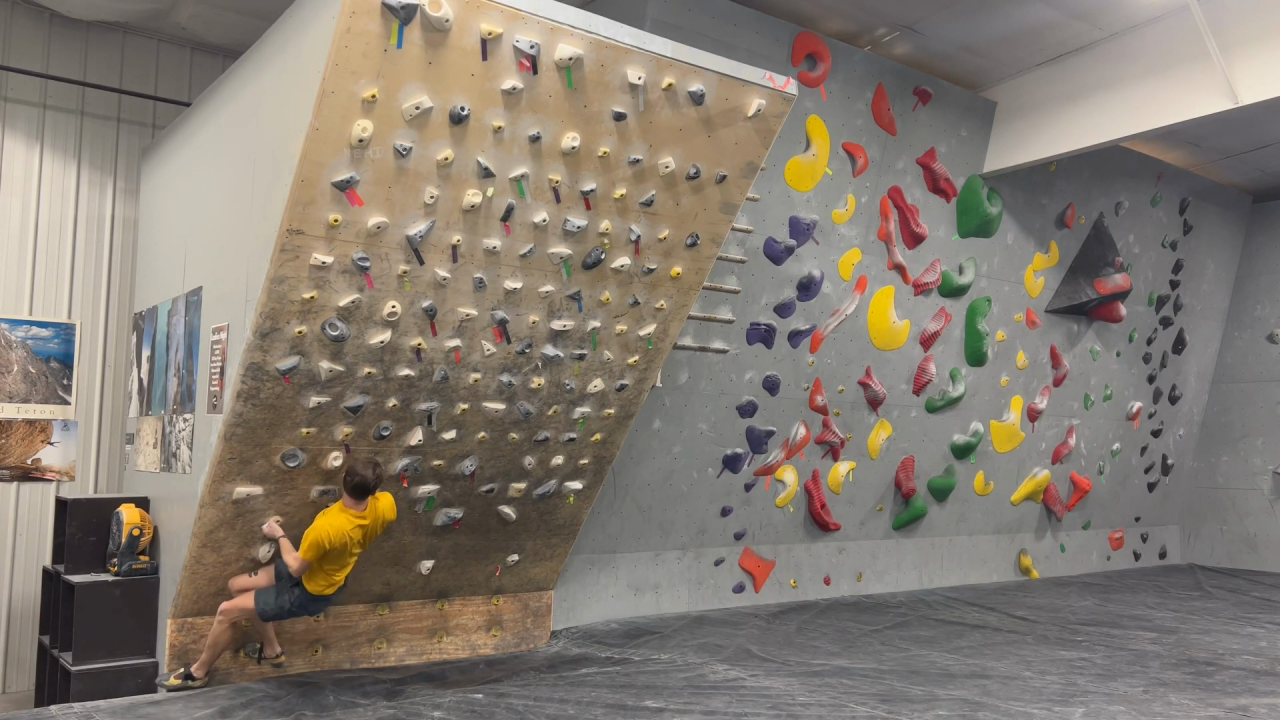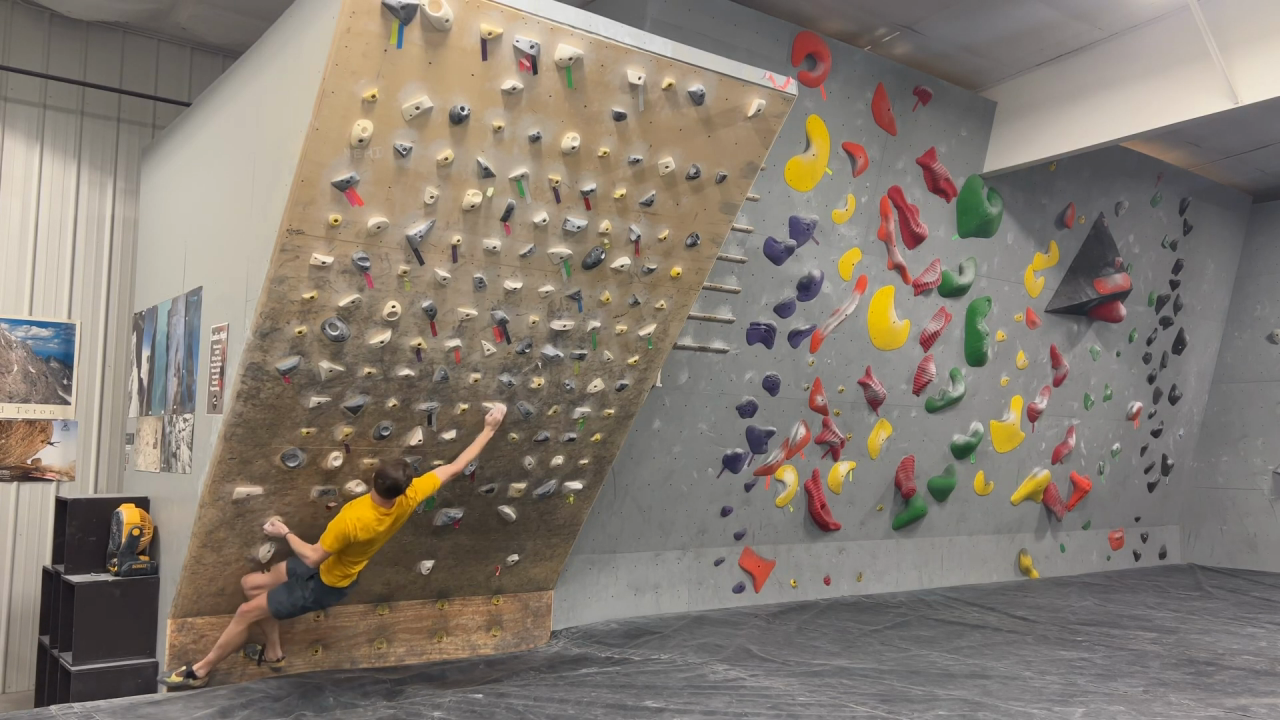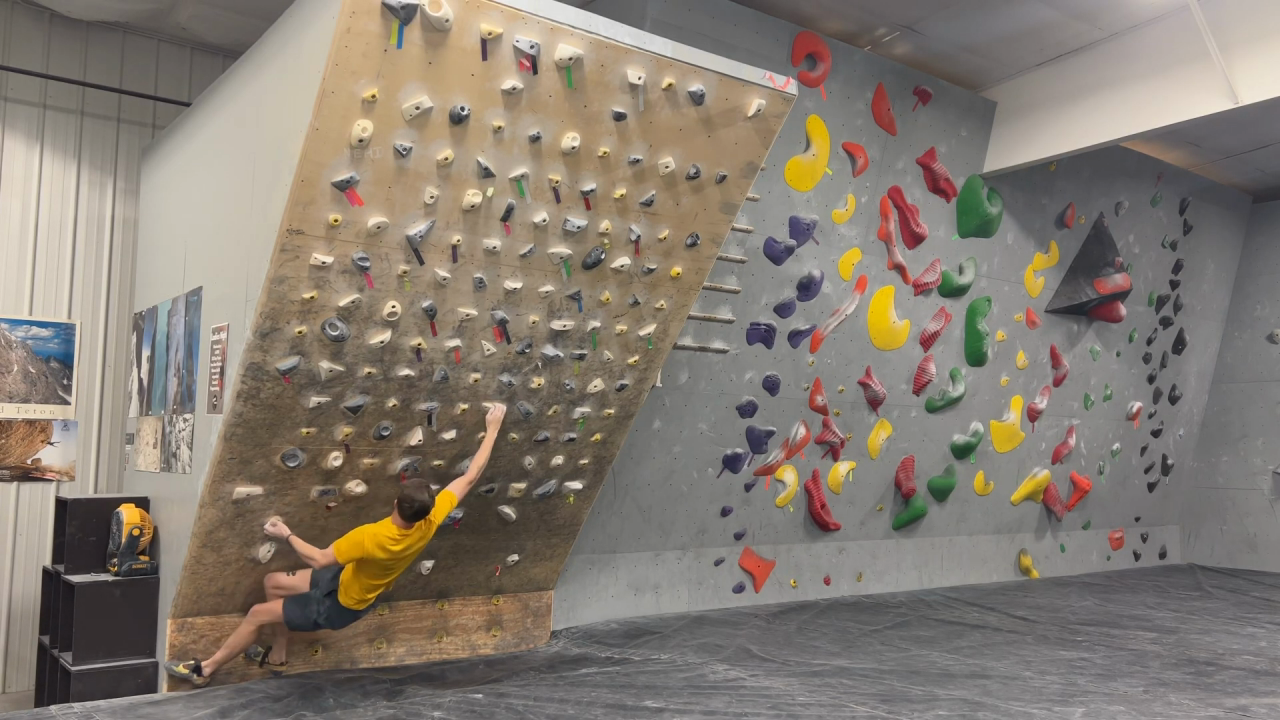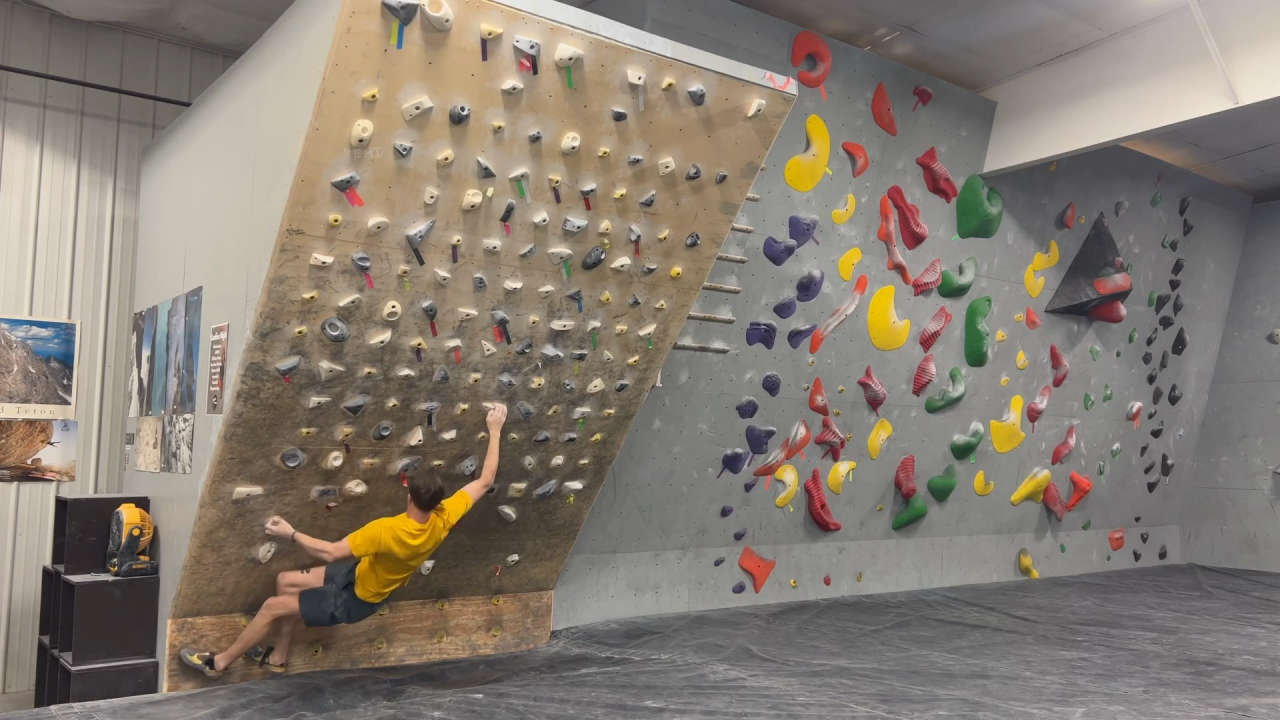
dt=0.3s
person 1, frame 1
left shoulder: (325, 526)
right shoulder: (384, 504)
left elbow: (296, 567)
right elbow: (388, 513)
left wrist: (280, 536)
left hip: (313, 595)
right hip: (319, 576)
left knee: (227, 611)
right knee: (238, 586)
left ankle: (198, 673)
right ankle: (272, 650)
person 1, frame 2
left shoulder: (352, 520)
right shoulder: (410, 496)
left elbow: (312, 557)
right elbow: (456, 467)
left wrist: (284, 532)
right wrist: (489, 429)
left hip: (325, 585)
right hip: (330, 567)
left knee: (246, 611)
right knee: (250, 583)
left ankle: (199, 671)
right ankle: (273, 653)
person 1, frame 3
left shoulder: (371, 537)
right shoulder: (431, 523)
left elbow: (319, 560)
right elbow: (470, 477)
left wrist: (286, 534)
right wrist: (492, 428)
left hip: (342, 605)
right hip: (349, 579)
left knee: (258, 614)
right knee: (273, 581)
left ankle: (205, 669)
right ankle: (277, 656)
person 1, frame 4
left shoulder: (387, 530)
right shoulder: (445, 519)
left elbow: (332, 553)
right elbow: (485, 481)
left wrist: (291, 533)
right wrist: (495, 430)
left hip: (355, 599)
right hip: (362, 573)
left knee: (273, 607)
right knee: (285, 581)
left ankle: (218, 662)
right ankle: (279, 656)
